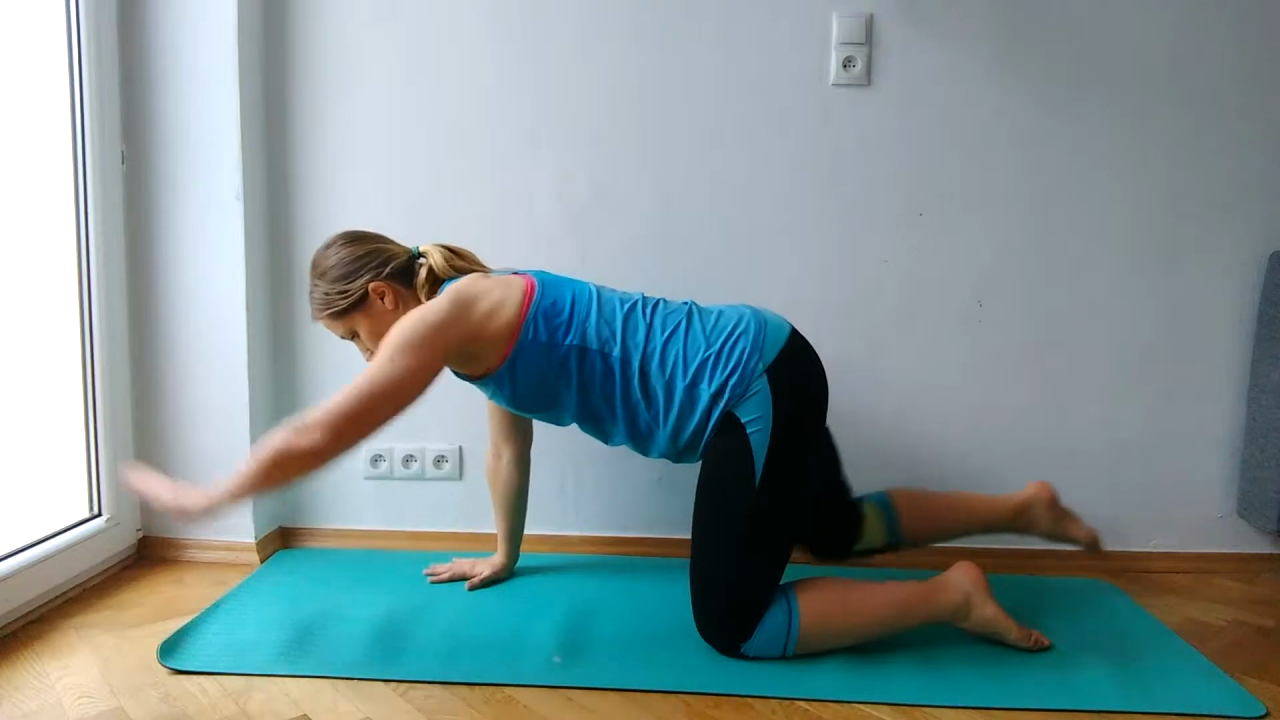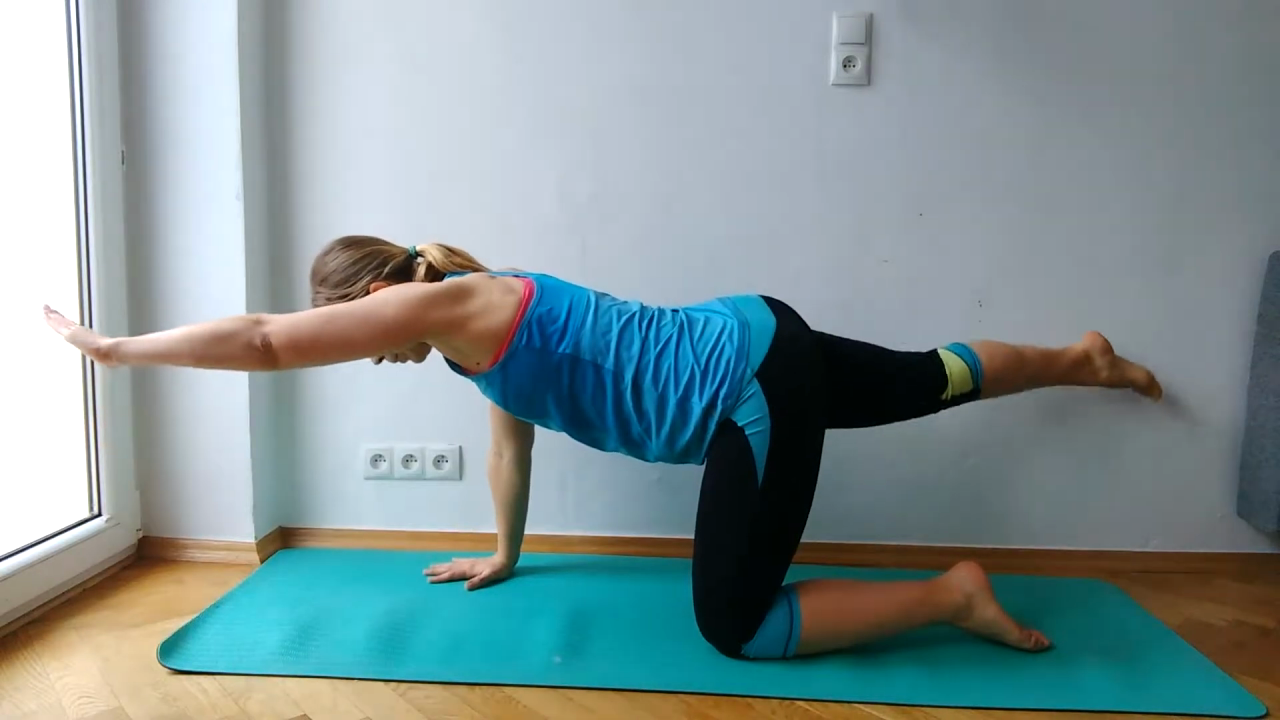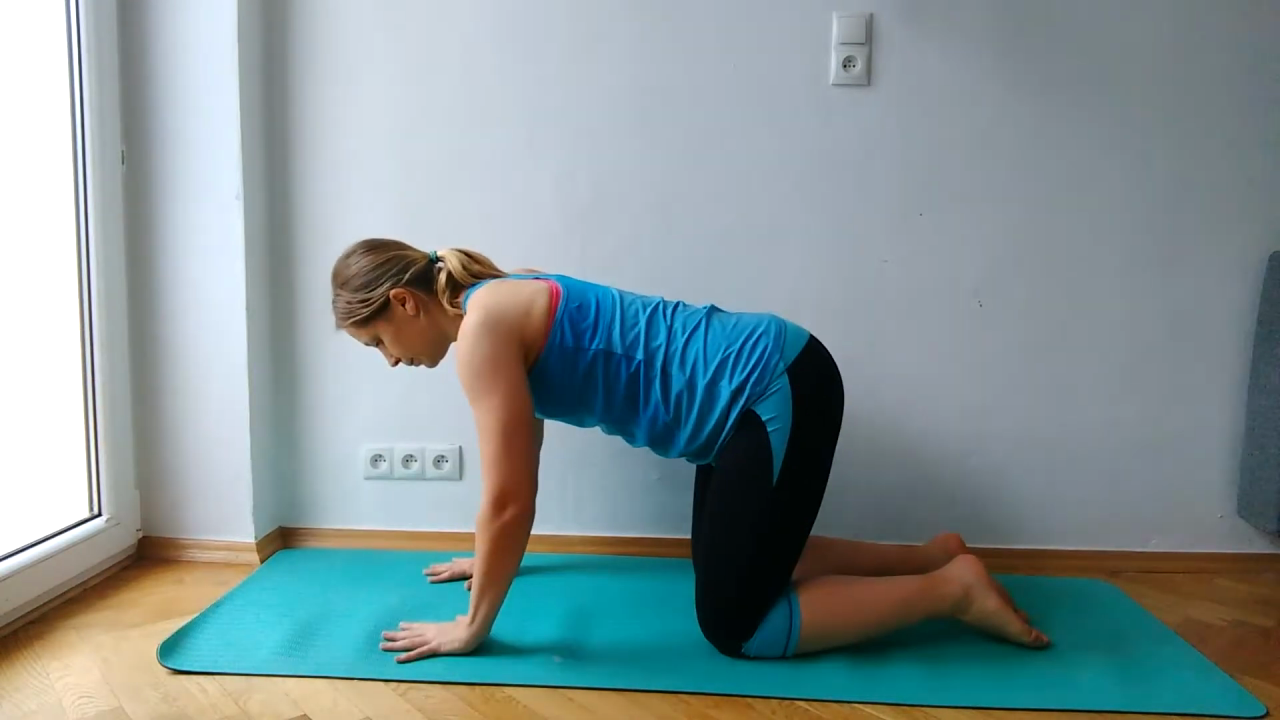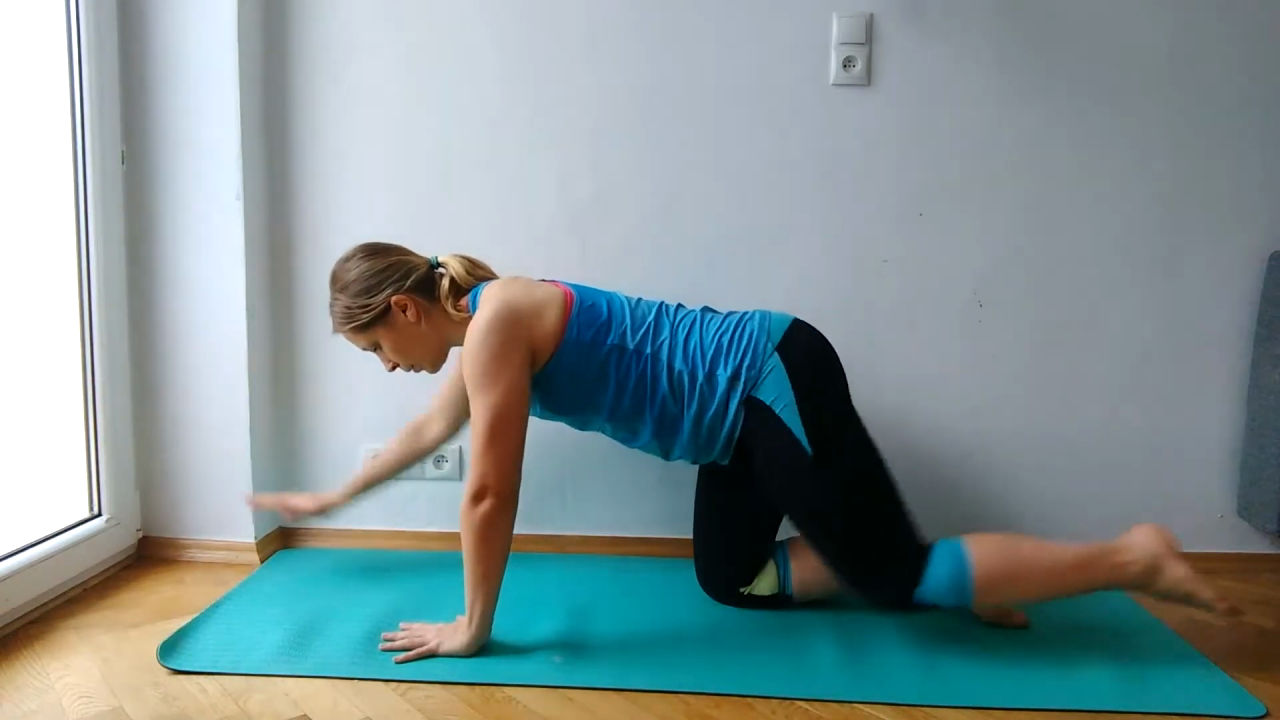
dt=1s
person 1, frame 1
left shoulder: (450, 315)
right shoulder: (481, 314)
left elbow: (319, 434)
right elbow: (508, 442)
left wrist: (202, 494)
right wrist: (502, 555)
left hip: (750, 388)
right hip: (755, 365)
left knee: (733, 623)
right knee: (840, 532)
left ankle: (948, 595)
right ankle: (1029, 508)
person 1, frame 2
left shoulder: (447, 306)
right shoulder: (479, 313)
left elbow: (263, 340)
right elbow: (511, 439)
left wrist: (116, 348)
right wrist: (502, 555)
left hip: (753, 386)
right hip: (759, 352)
left knee: (736, 625)
right knee: (924, 381)
left ankle: (954, 596)
right ankle: (1085, 360)
person 1, frame 3
left shoulder: (481, 327)
right shoulder: (502, 305)
left elbow: (508, 498)
right elbow: (523, 452)
left wrist: (473, 626)
right wrist: (493, 558)
left hip: (776, 391)
right hip: (756, 387)
left knee: (733, 623)
right knee: (738, 565)
left ankle: (953, 589)
right ankle: (929, 557)
person 1, frame 4
left shoulder: (491, 326)
right shoulder: (485, 320)
left elbow: (488, 495)
right elbow: (430, 425)
left wrist: (471, 627)
right wrist: (329, 495)
left hip: (770, 379)
right hip: (746, 401)
left knee: (898, 579)
right knee: (729, 577)
left ankle: (1138, 557)
right ankle: (941, 570)
